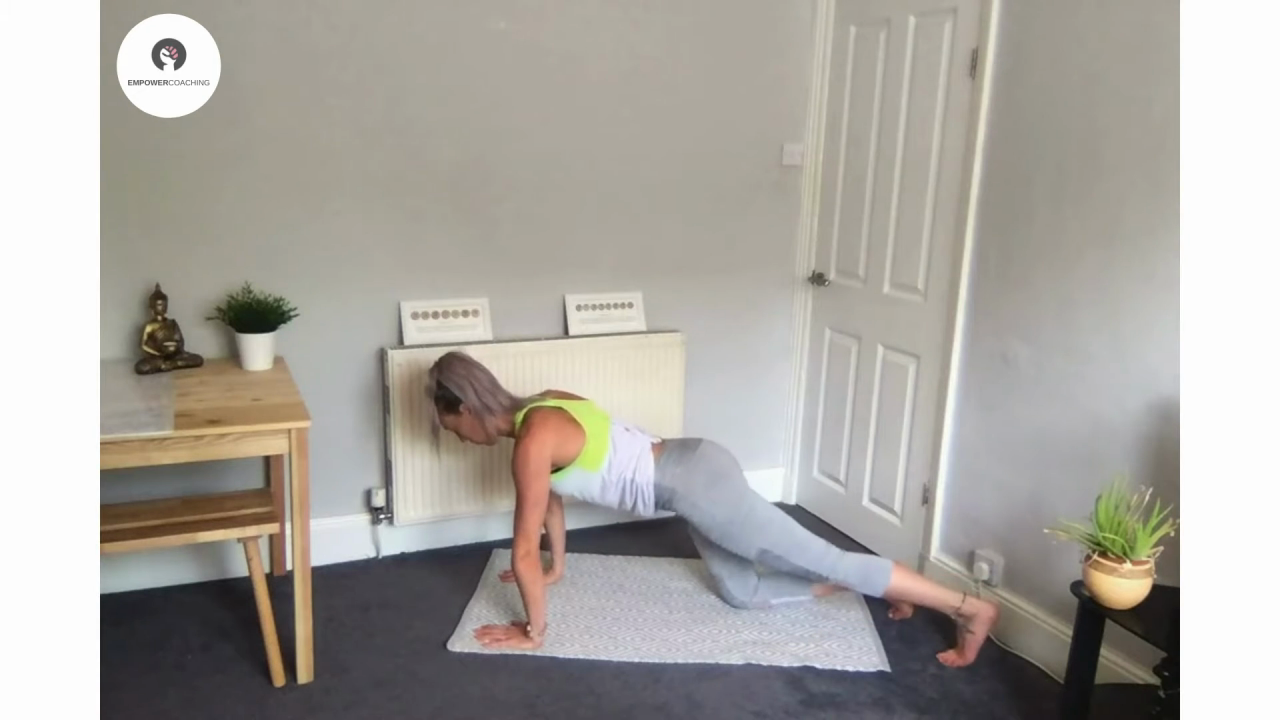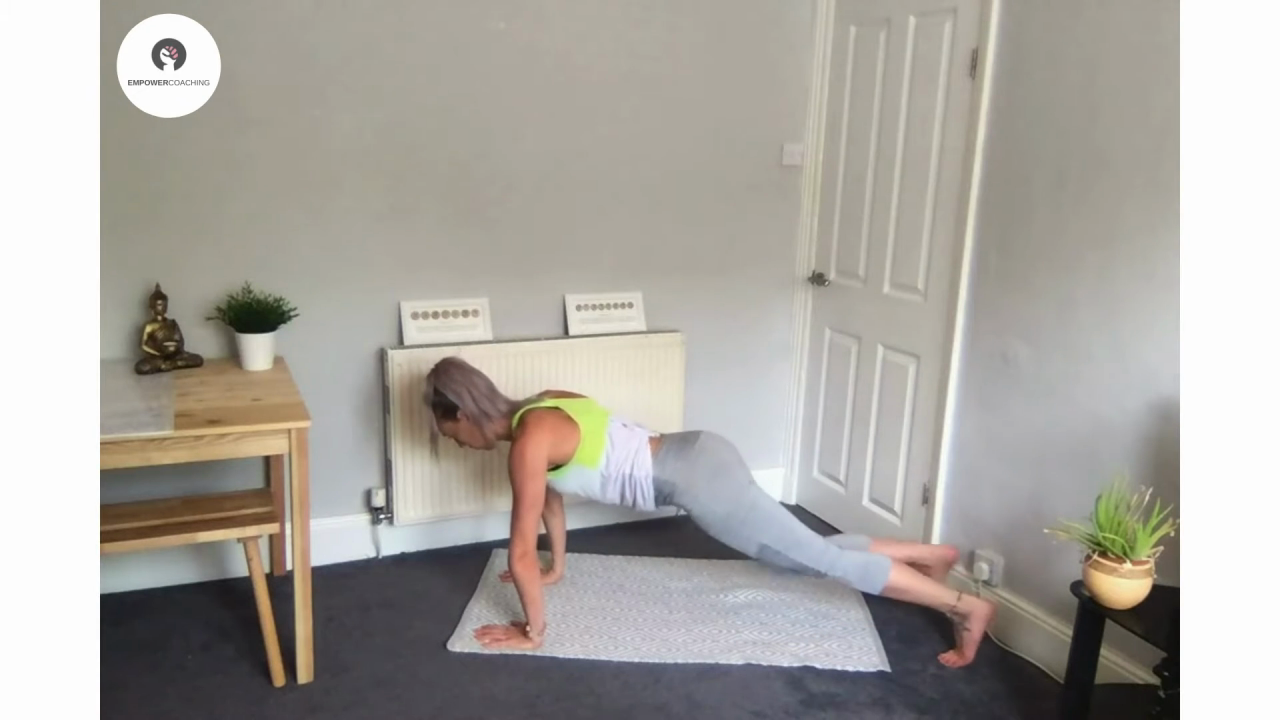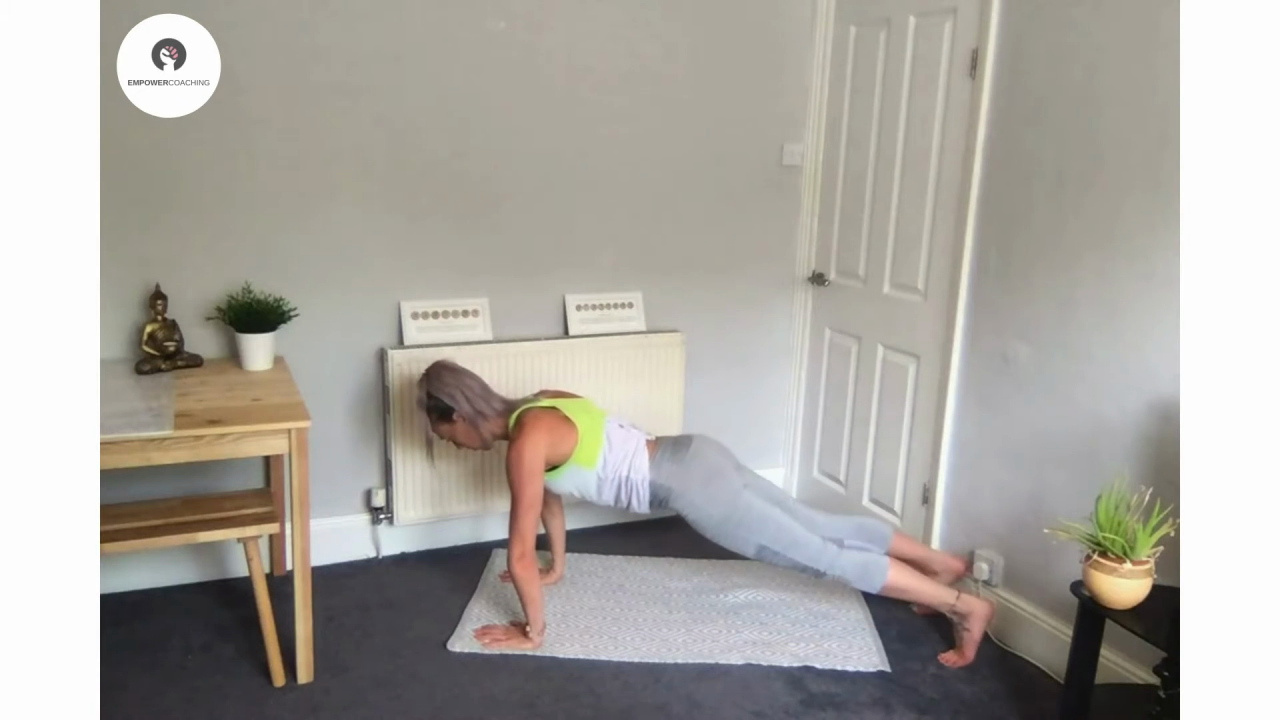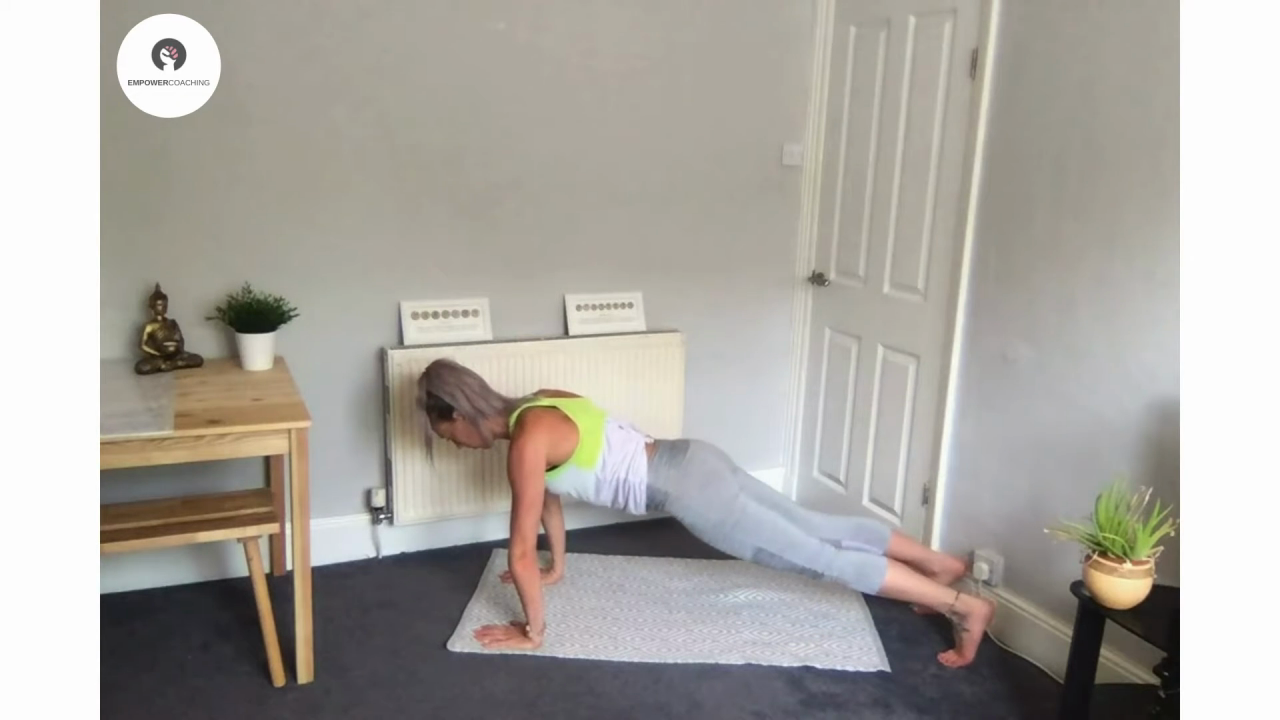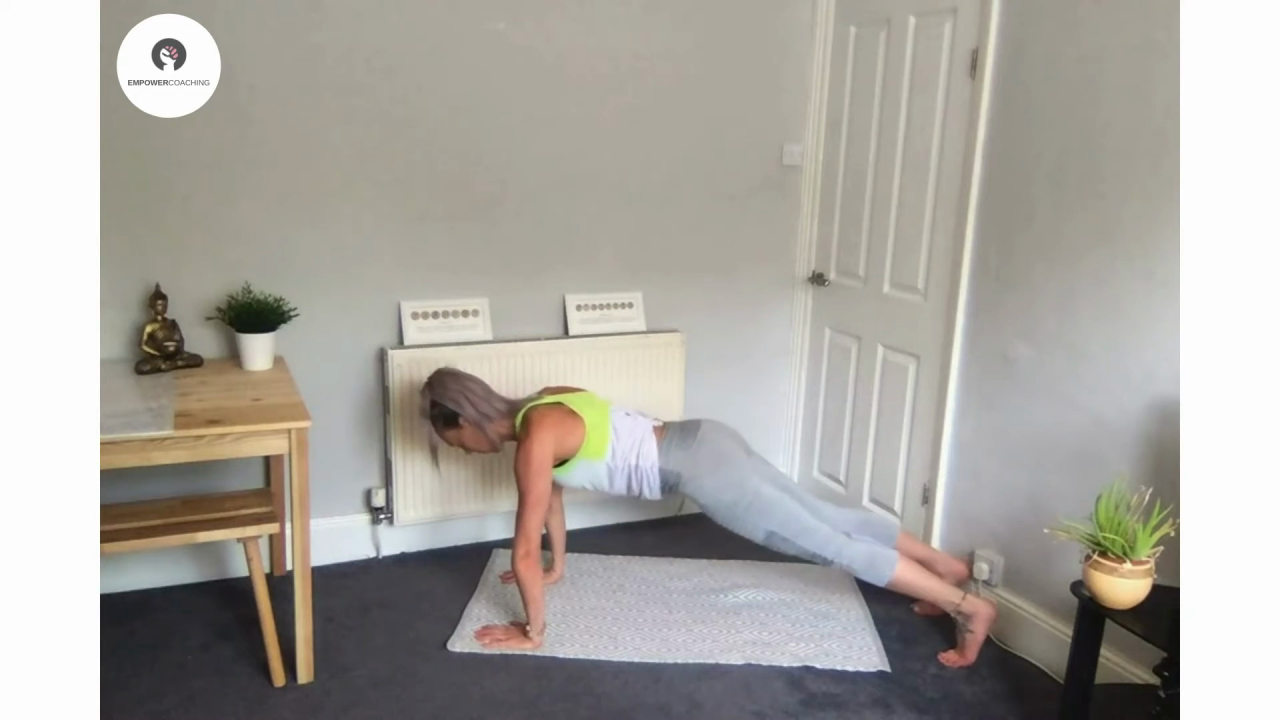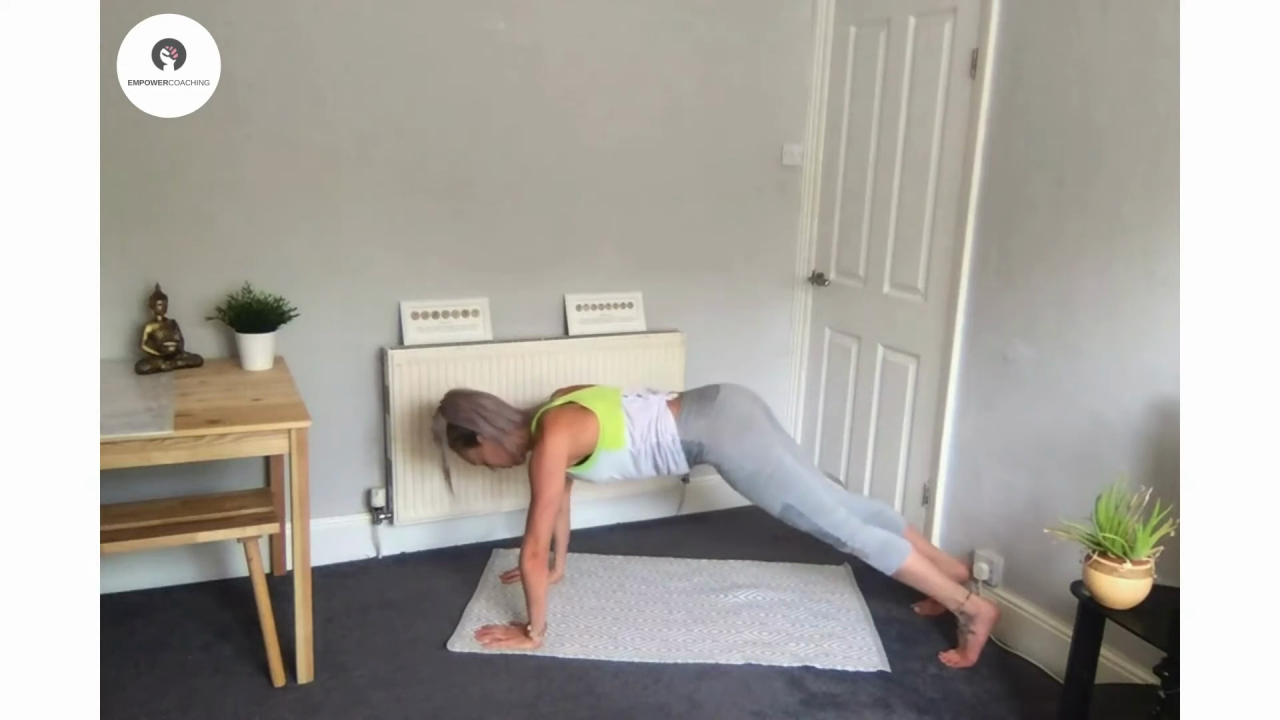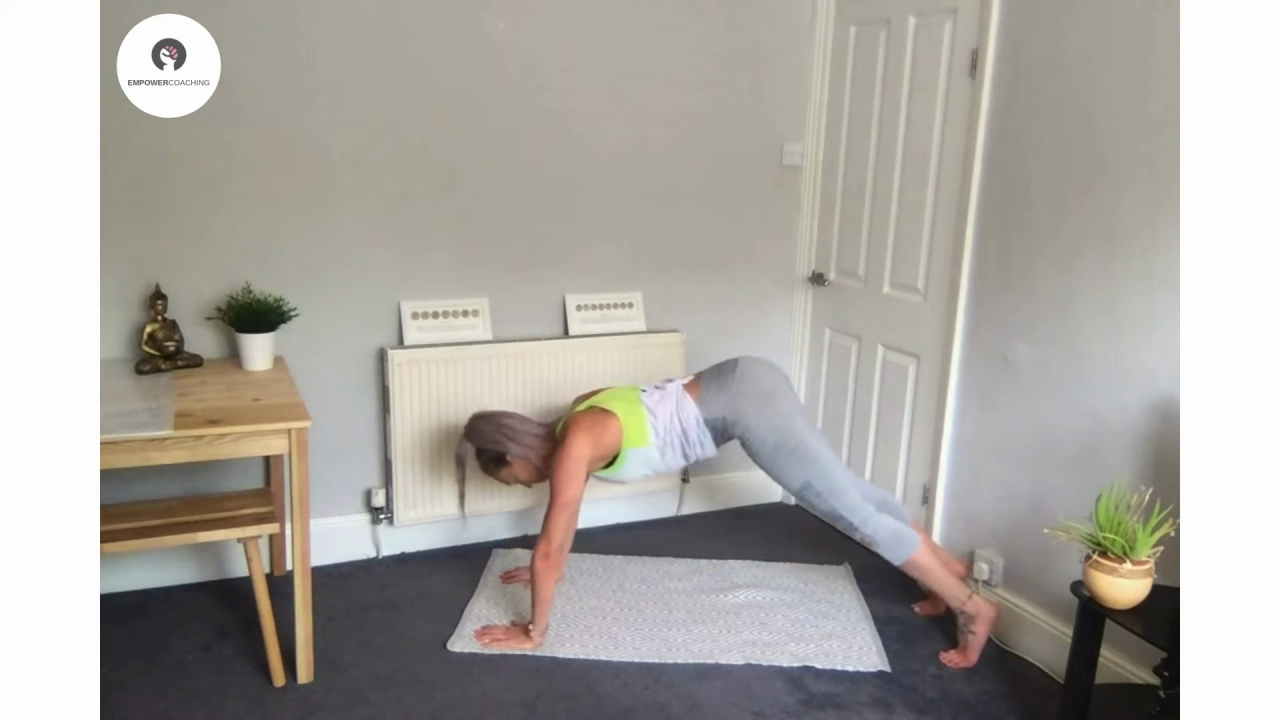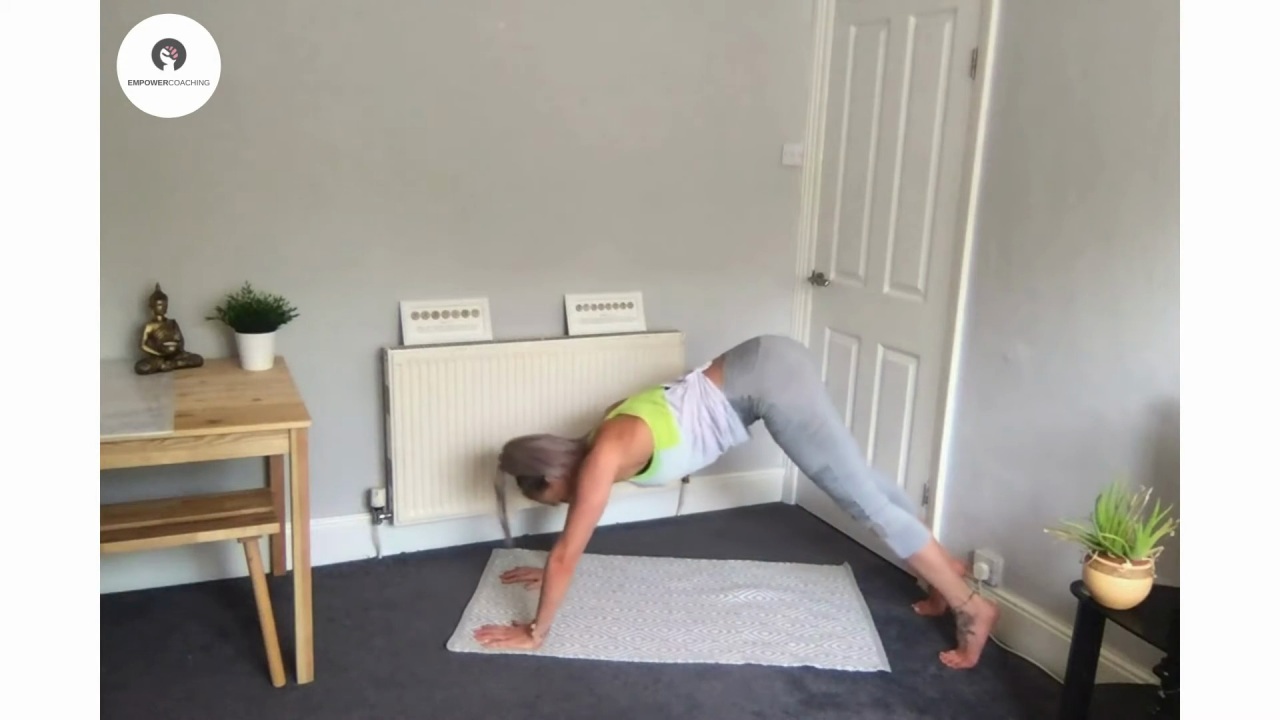
dt=0.4s
person 1, frame 1
left shoulder: (531, 441)
right shoulder: (542, 407)
left elbow: (523, 550)
right elbow: (553, 493)
left wrist: (533, 631)
right wrist: (556, 569)
left hip: (697, 485)
right hip: (696, 466)
left knee: (821, 560)
right knee: (741, 592)
left ankle: (970, 609)
right ankle: (872, 581)
person 1, frame 2
left shoulder: (526, 443)
right shoulder: (542, 408)
left elbow: (520, 551)
right elbow: (553, 491)
left wrist: (532, 631)
right wrist: (556, 569)
left hip: (699, 481)
right hip: (702, 454)
left knee: (820, 559)
right knee: (797, 555)
left ankle: (966, 607)
right ankle: (931, 556)
person 1, frame 3
left shoulder: (524, 443)
right shoulder: (539, 406)
left elbow: (520, 553)
right elbow: (552, 492)
left wrist: (533, 631)
right wrist: (556, 568)
left hip: (693, 486)
right hip: (696, 458)
left knee: (822, 556)
right knee: (821, 527)
left ankle: (965, 606)
right ankle: (943, 563)
person 1, frame 4
left shoulder: (526, 442)
right shoulder: (541, 404)
left elbow: (521, 551)
right elbow: (552, 492)
left wrist: (533, 631)
right wrist: (557, 568)
left hip: (690, 490)
right hip: (693, 462)
left knee: (822, 560)
right knee: (820, 527)
left ankle: (965, 607)
right ankle: (942, 564)
person 1, frame 5
left shoulder: (533, 440)
right shoulder: (542, 406)
left elbow: (524, 548)
right elbow: (553, 492)
left wrist: (533, 630)
right wrist: (556, 567)
left hip: (703, 468)
right hip: (705, 443)
left knee: (833, 546)
right knee: (829, 517)
left ankle: (969, 607)
right ankle: (947, 567)
person 1, frame 6
left shoulder: (550, 440)
right shoulder: (554, 414)
left elbow: (533, 547)
right elbow: (561, 496)
left wrist: (533, 631)
right wrist: (557, 568)
left hip: (723, 430)
right hip: (724, 409)
left knee: (844, 528)
right knee: (840, 503)
left ankle: (972, 607)
right ankle: (950, 569)
person 1, frame 7
left shoulder: (572, 448)
right shoulder: (573, 426)
left elbow: (548, 552)
left wrist: (534, 631)
right wrist: (546, 569)
left hip: (745, 402)
right hip: (743, 384)
left knee: (853, 511)
right knee: (853, 492)
left ankle: (971, 607)
right ankle: (948, 567)
person 1, frame 8
left shoulder: (602, 459)
right shoulder: (600, 445)
left elbow: (565, 556)
left wrist: (535, 632)
right wrist: (551, 569)
left hip: (771, 380)
right hip: (767, 365)
left knee: (867, 502)
right knee: (865, 486)
left ankle: (972, 607)
right ankle: (947, 570)
